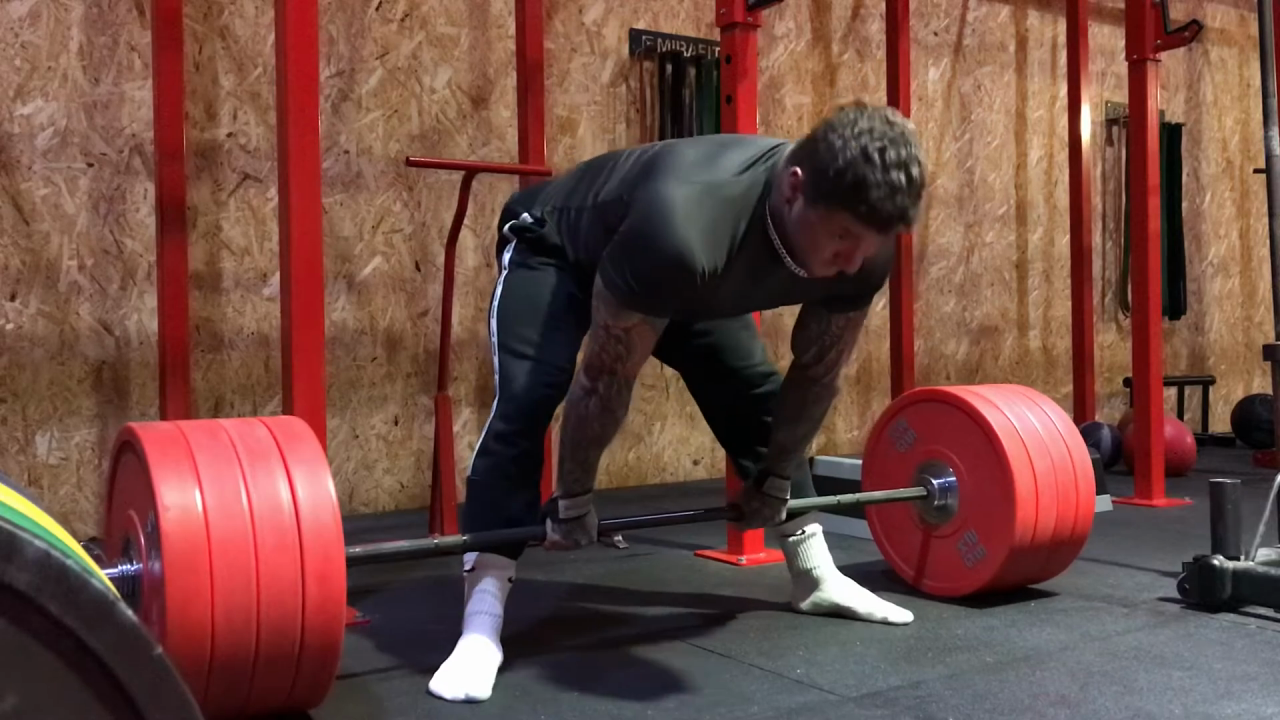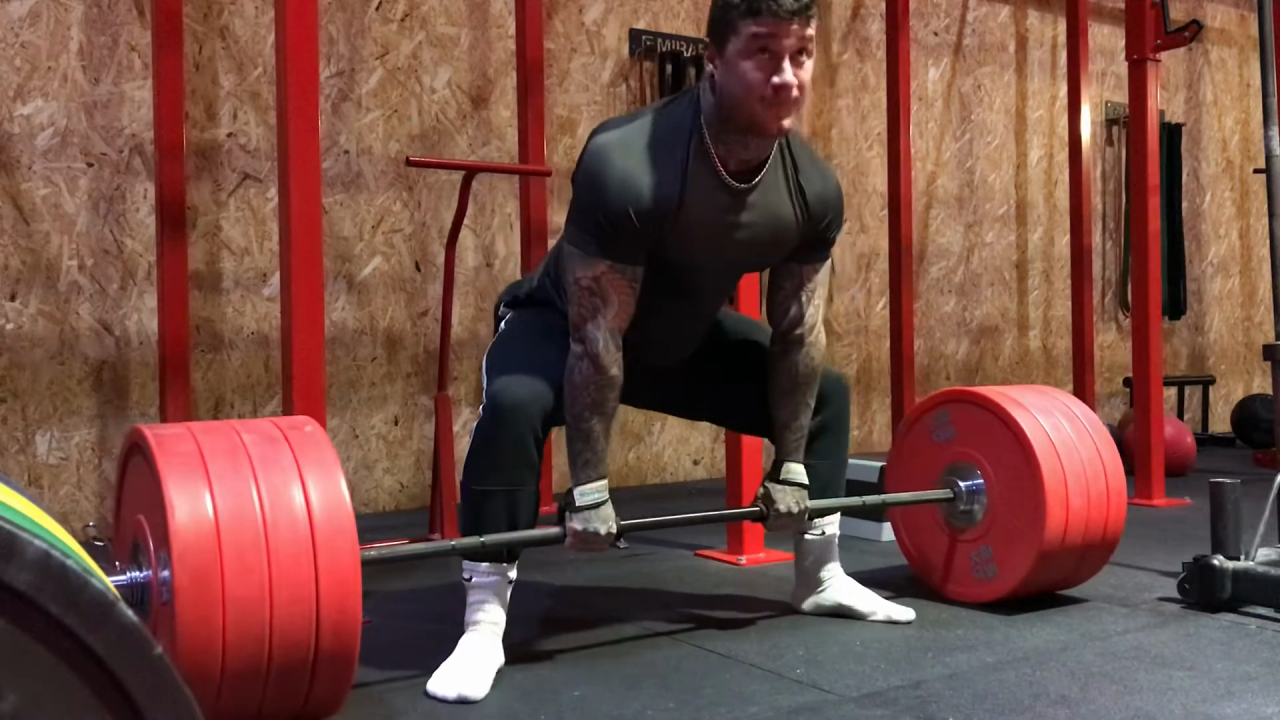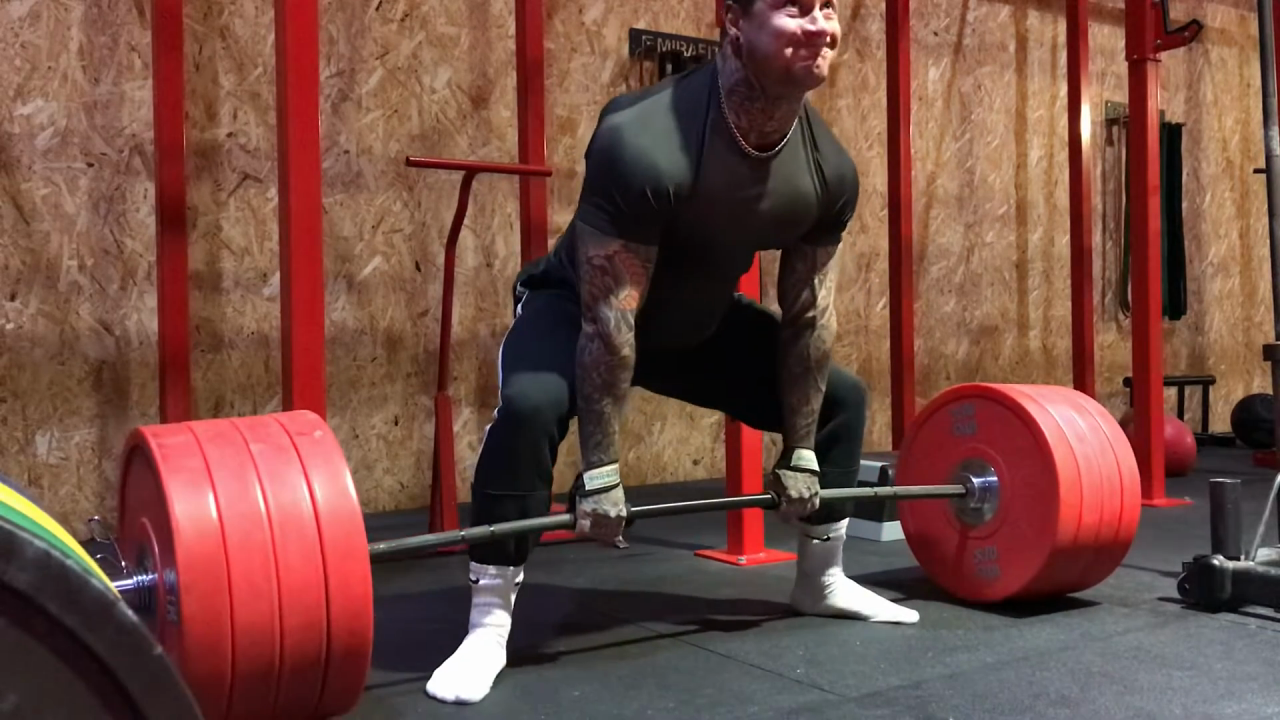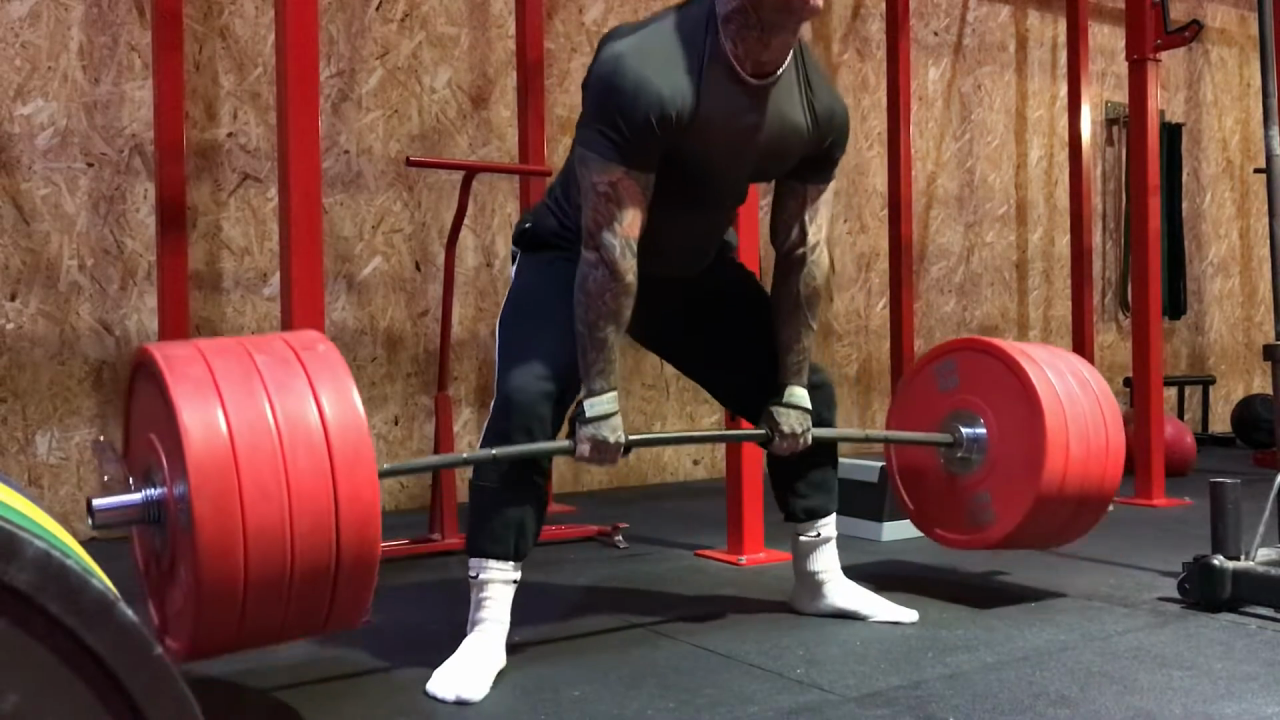
dt=1s
person 1, frame 1
left shoulder: (862, 247)
right shoulder: (681, 223)
left elbow: (815, 372)
right elbow: (606, 379)
left wrist: (776, 480)
right wrist: (573, 502)
right hip: (556, 251)
left knee: (757, 395)
right knee: (527, 402)
left ankle: (816, 576)
right ankle: (482, 621)
person 1, frame 2
left shoulder: (812, 189)
right shoulder: (627, 165)
left elbow: (797, 335)
right elbow: (596, 339)
left wrist: (789, 466)
right wrist: (589, 489)
left hip: (685, 336)
right hip: (561, 324)
left knee: (823, 392)
right knee: (515, 402)
left ankle: (820, 578)
right ankle: (485, 620)
person 1, frame 3
left shoulder: (829, 169)
right shoulder: (645, 141)
left elbow: (808, 315)
right elbow: (610, 319)
left wrist: (800, 454)
right wrist: (600, 473)
left hip: (701, 319)
right hip: (577, 305)
left knee: (839, 395)
right knee: (531, 406)
left ankle: (822, 580)
right ankle: (489, 623)
person 1, frame 4
left shoulder: (820, 107)
right shoulder: (645, 70)
left elbow: (802, 253)
right elbow: (609, 248)
left wrist: (790, 391)
right wrist: (600, 400)
left hip: (696, 265)
right hip: (572, 254)
left knee: (808, 393)
right knee: (527, 399)
left ankle: (820, 578)
right ankle: (487, 625)
